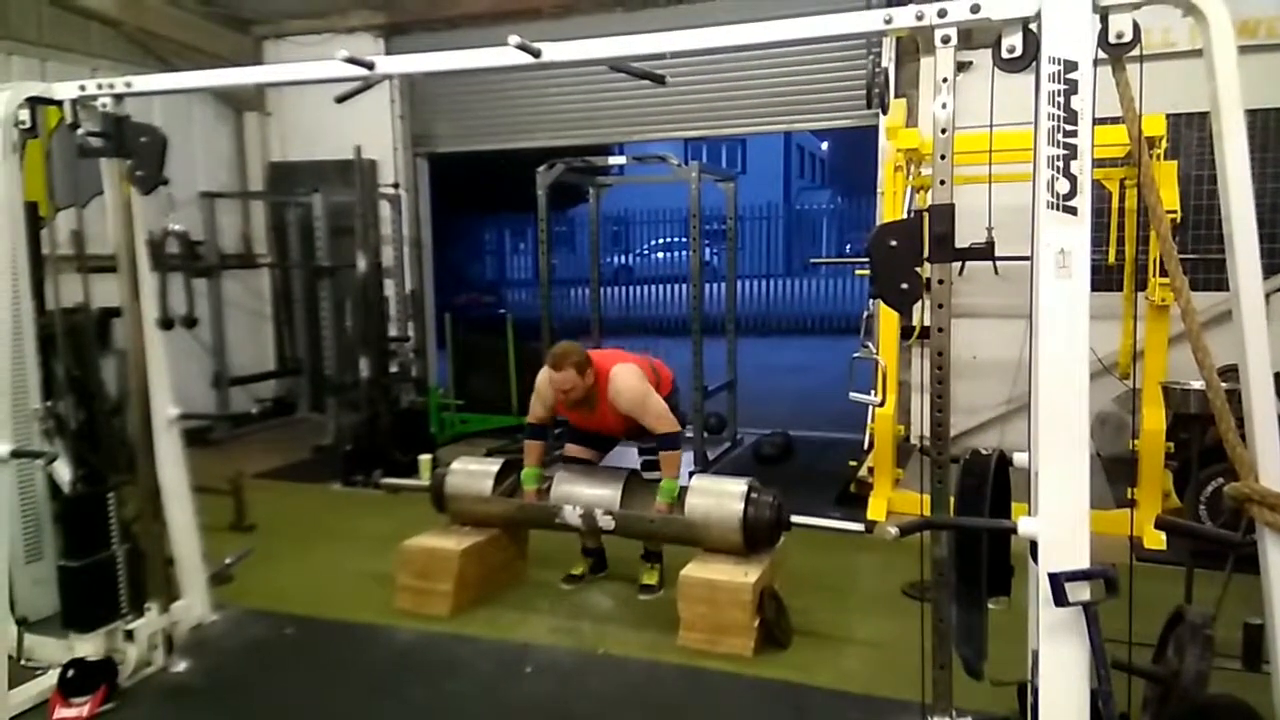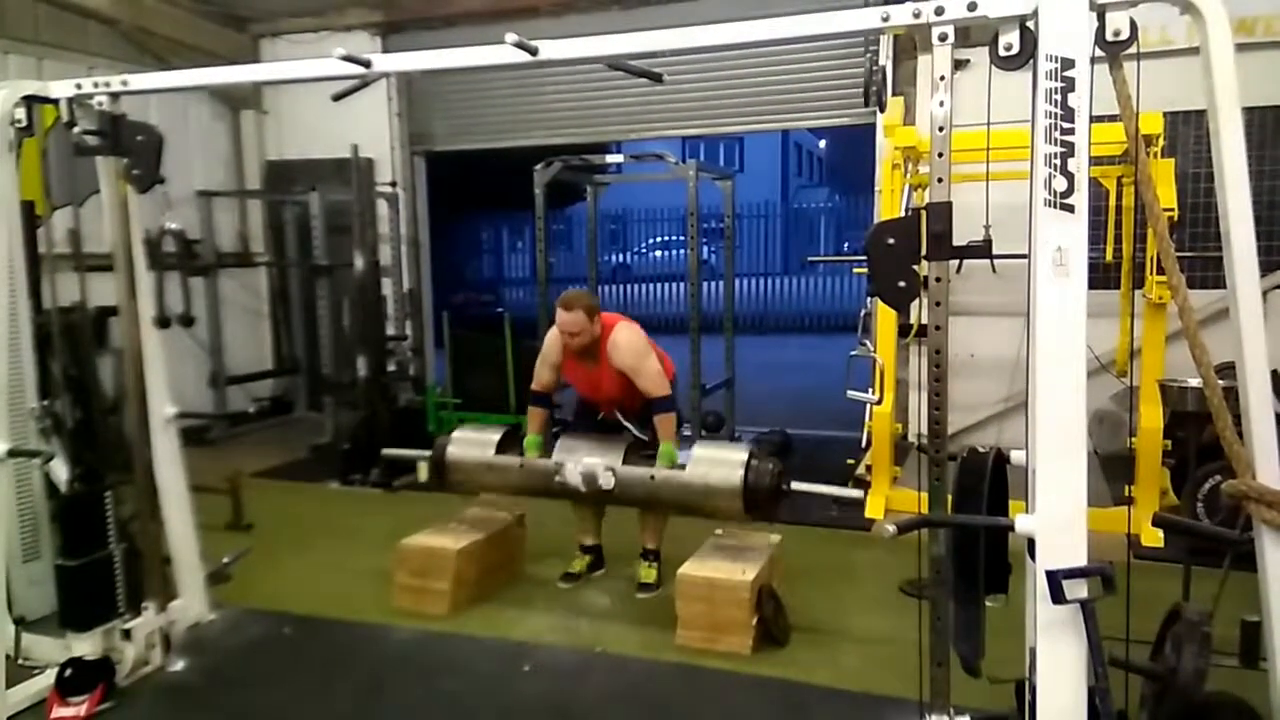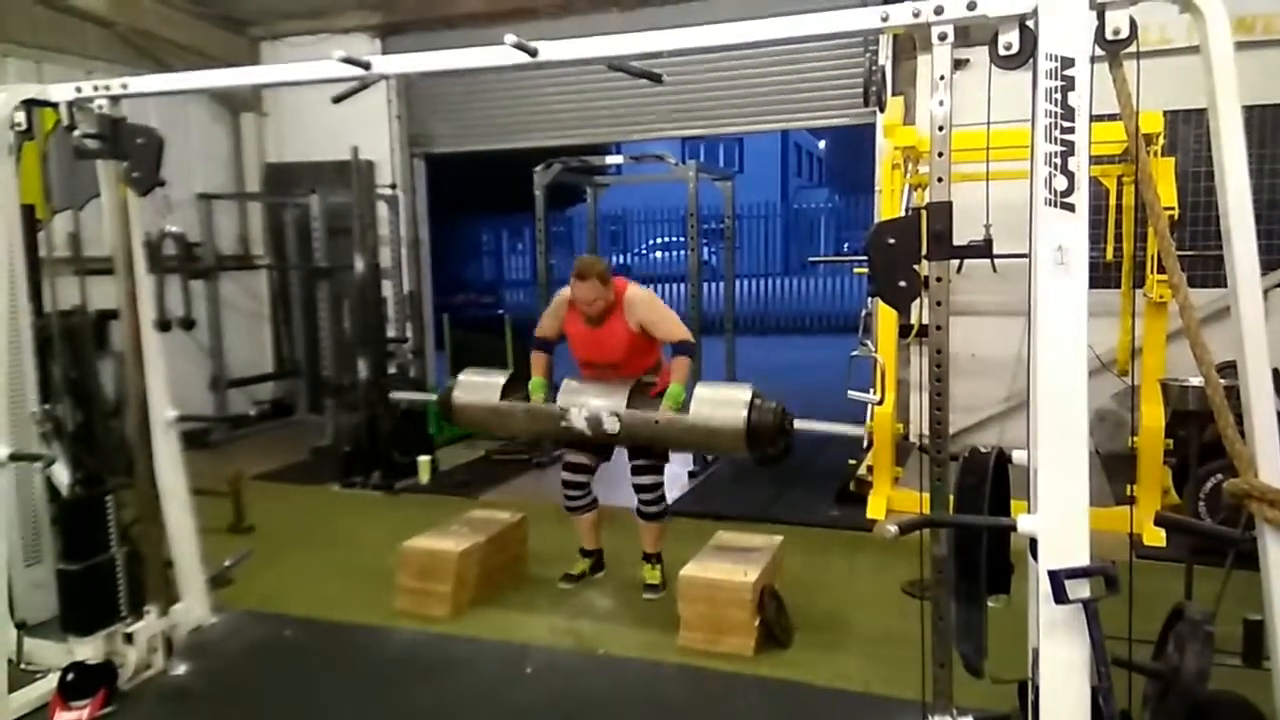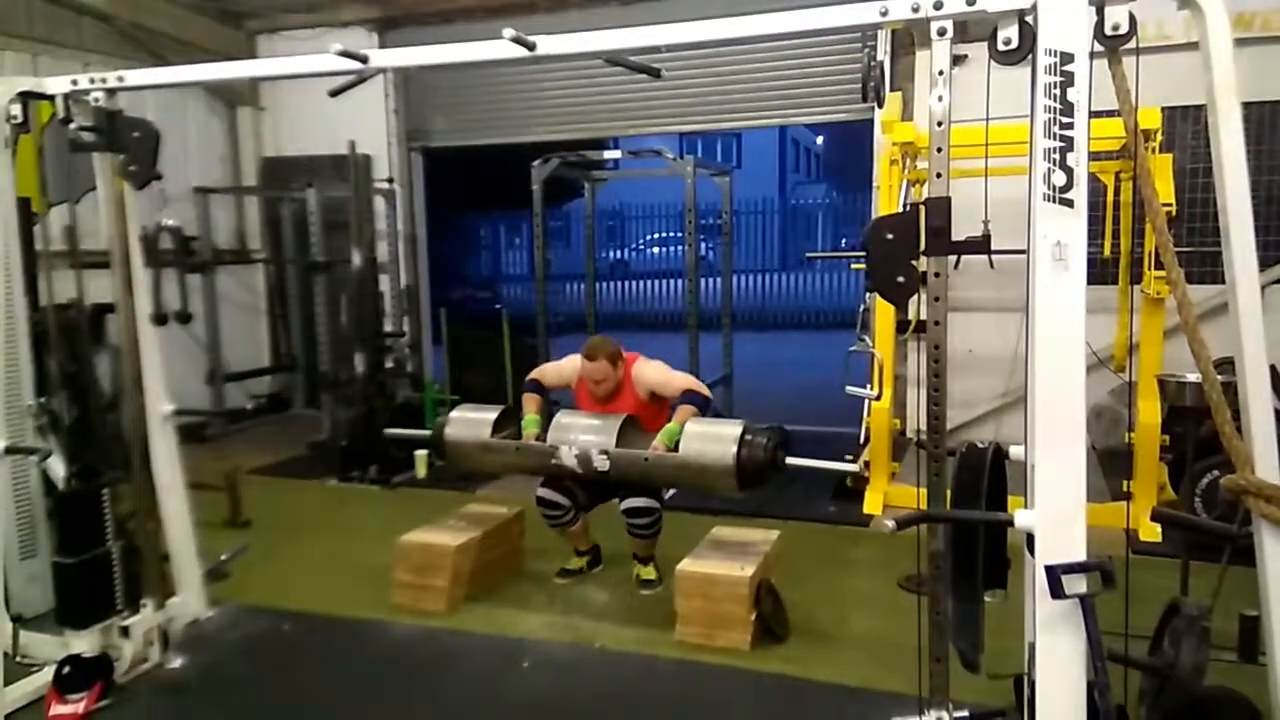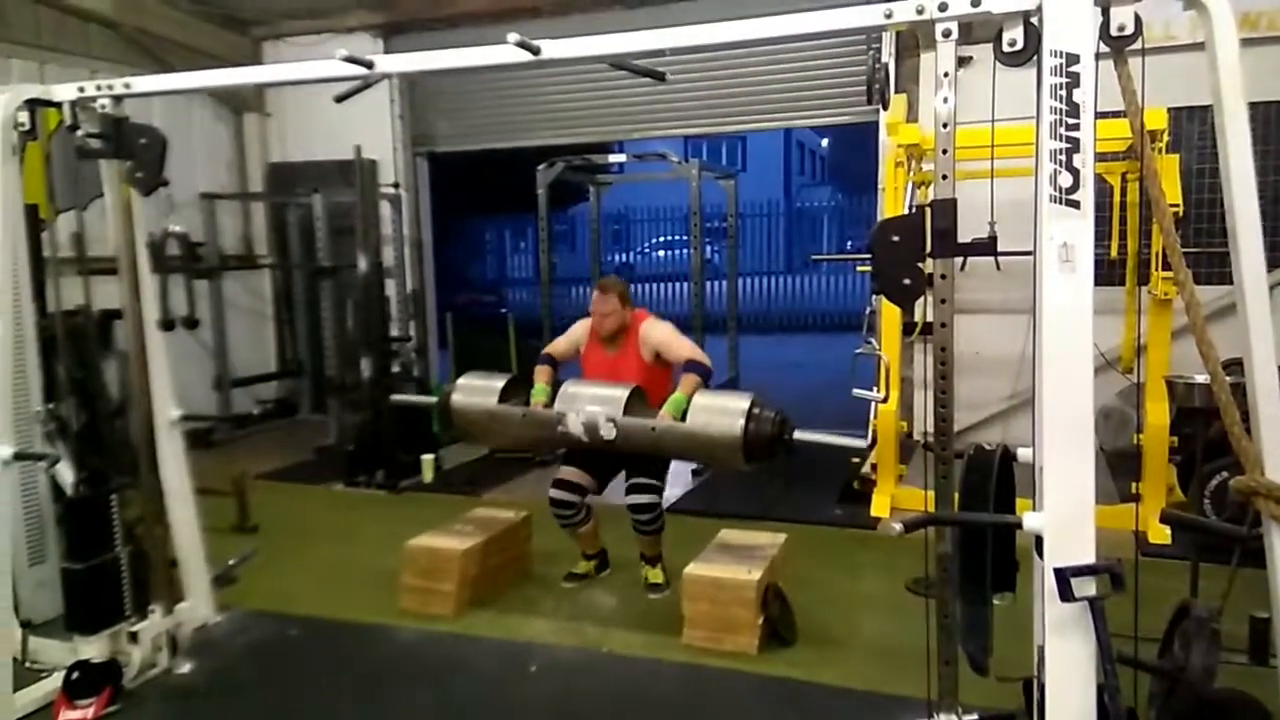
dt=0.5s
person 1, frame 1
left shoulder: (623, 384)
right shoulder: (548, 381)
left elbow: (671, 434)
right elbow: (536, 423)
left wrist: (668, 491)
right wrist: (531, 479)
left hip: (656, 400)
left knee: (654, 483)
left ankle: (653, 562)
right ankle: (592, 555)
person 1, frame 2
left shoulder: (624, 341)
right shoulder: (555, 342)
left elbow: (661, 397)
right elbow: (540, 391)
left wrist: (667, 455)
right wrist: (532, 446)
left hip: (650, 395)
right hip: (596, 400)
left ankle: (650, 560)
right ankle: (590, 554)
person 1, frame 3
left shoulder: (636, 301)
right shoulder: (564, 301)
left elbow: (683, 342)
right elbow: (542, 338)
left wrist: (673, 398)
right wrist: (538, 386)
left knee: (647, 483)
right knee: (572, 476)
left ankle: (652, 563)
right ankle: (590, 558)
person 1, frame 4
left shoulder: (643, 373)
right shoulder: (574, 367)
left elbow: (699, 393)
right elbow: (535, 379)
left wrist: (669, 435)
right wrist: (531, 421)
left knee: (639, 506)
right knee: (548, 496)
left ankle: (644, 561)
right ankle: (586, 553)
person 1, frame 5
left shoulder: (651, 331)
right shoulder: (583, 330)
left elbow: (699, 364)
right elbow: (549, 356)
left wrist: (675, 405)
right wrist: (540, 391)
left knee: (642, 501)
right knee: (563, 495)
left ankle: (652, 563)
right ankle: (594, 558)
